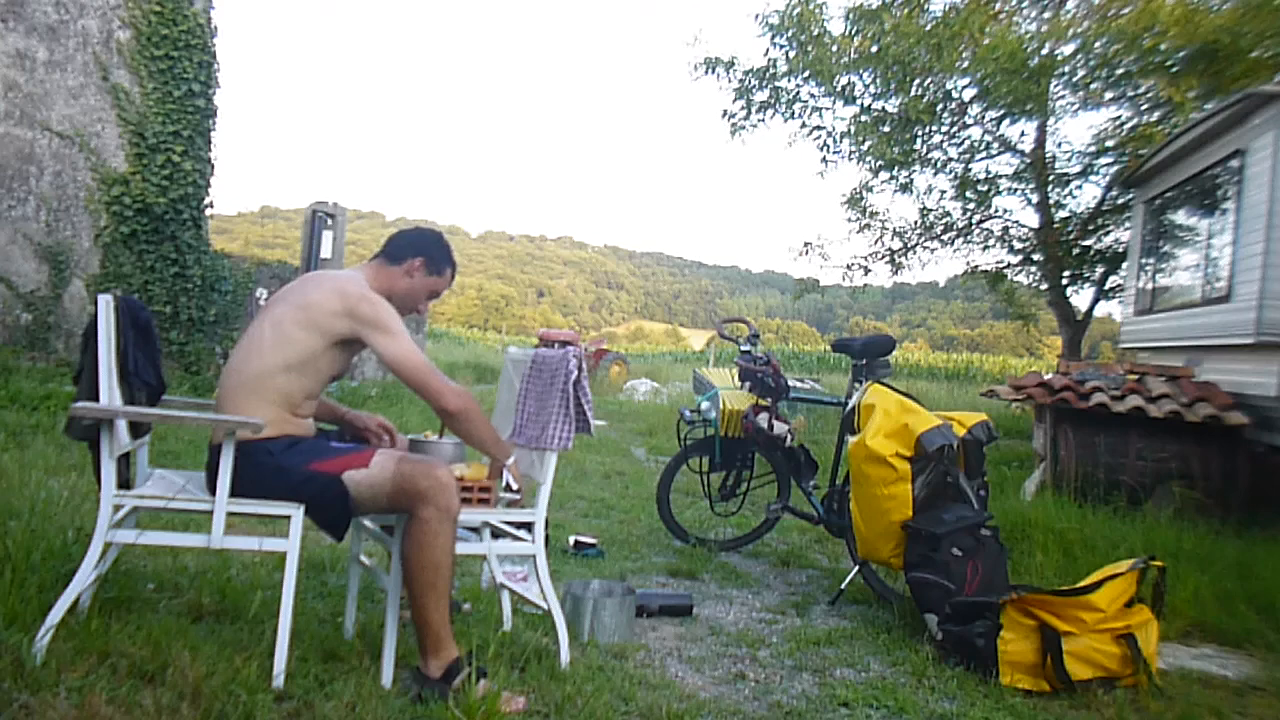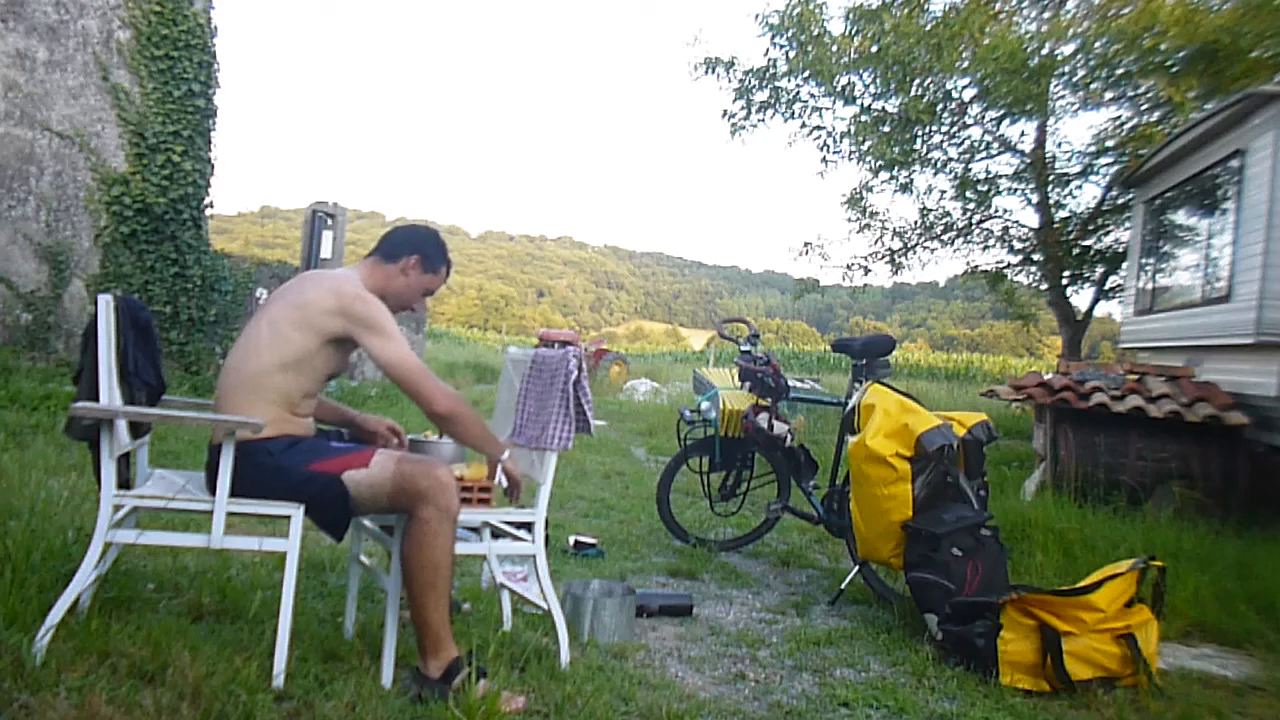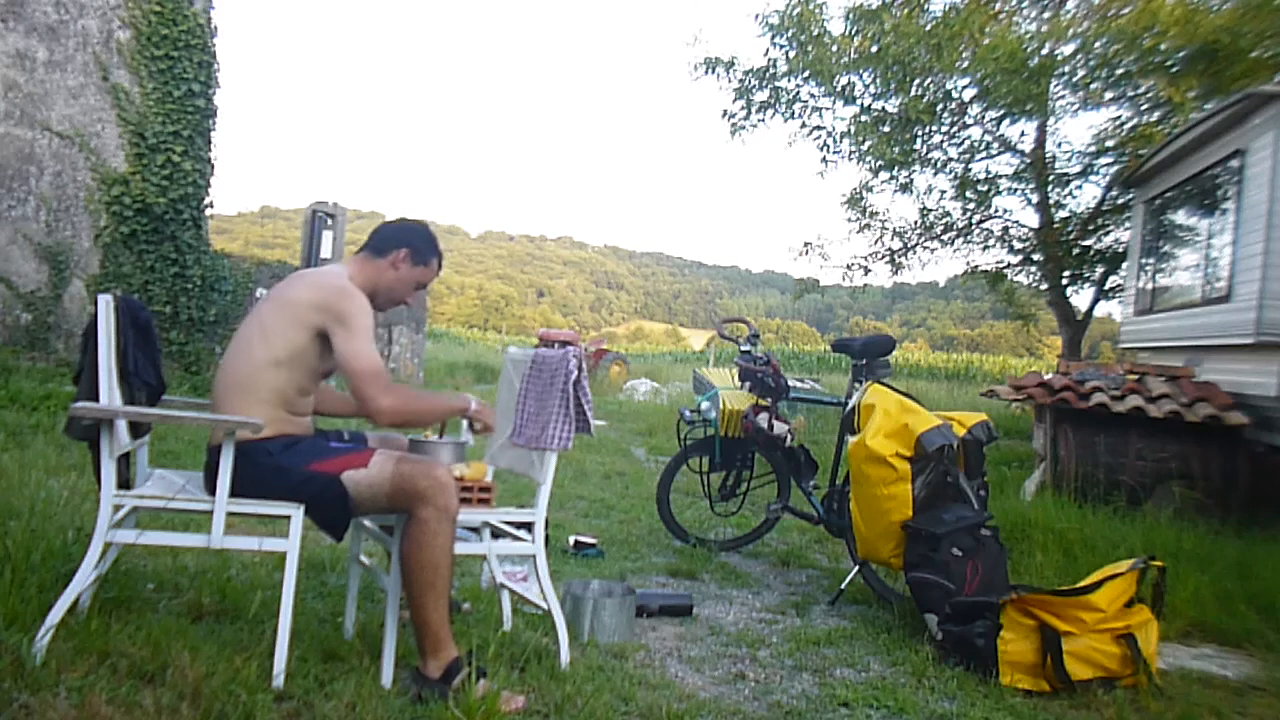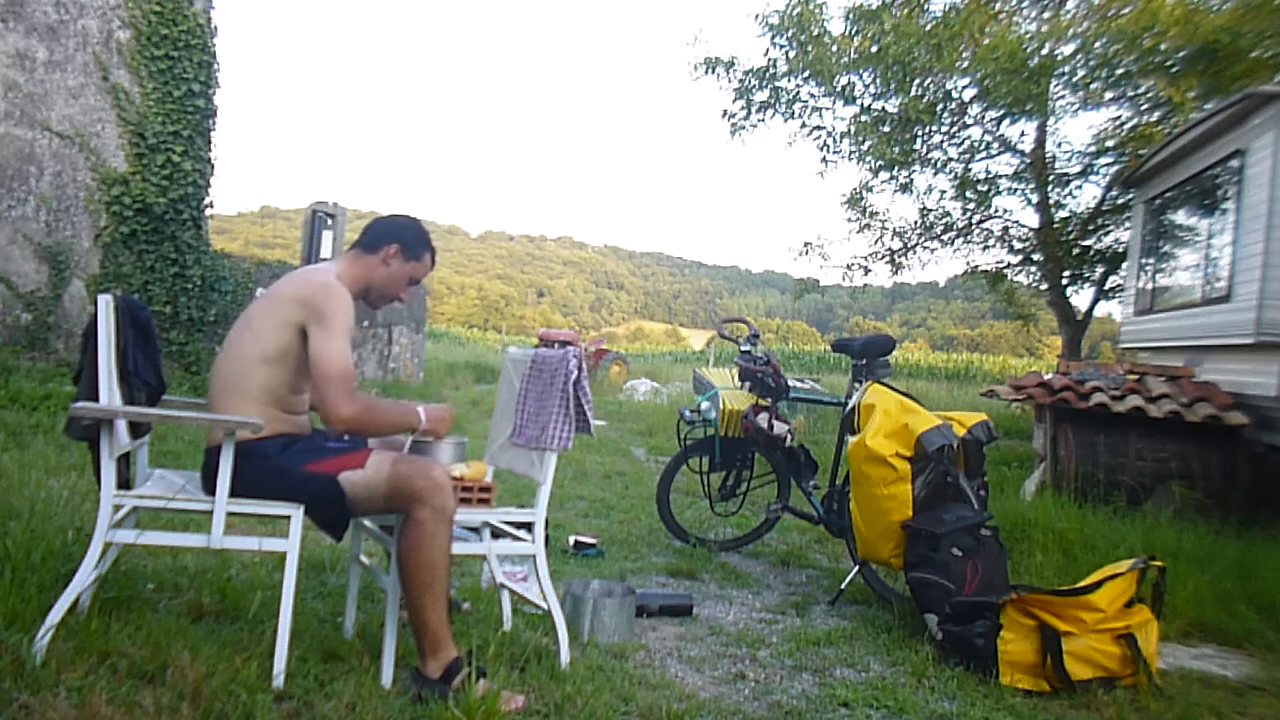
dt=0.3s
person 1, frame 1
left shoulder: (326, 286)
right shoulder: (362, 301)
right elbow: (449, 400)
left wrist: (346, 417)
right wrist: (504, 458)
left hip: (262, 447)
right hip: (264, 456)
left knee: (407, 456)
right knee: (433, 485)
left ankle: (427, 594)
right ankle: (440, 669)
person 1, frame 2
left shoulder: (320, 286)
right shoulder: (356, 302)
right elbow: (439, 402)
left wrist: (354, 420)
right wrist: (499, 453)
left hip: (259, 447)
right hip: (262, 457)
left knee: (405, 457)
right knee: (433, 484)
left ankle: (426, 595)
right ankle: (439, 669)
person 1, frame 3
left shoulder: (317, 284)
right shoulder: (342, 296)
right elbow: (387, 405)
left wrist: (369, 407)
right wrist: (464, 404)
left hip: (264, 447)
right hip: (261, 458)
left knee: (404, 450)
right knee: (432, 484)
left ankle: (426, 594)
right ankle: (439, 669)
person 1, frame 4
left shoulder: (314, 284)
right shoulder: (329, 294)
right elbow: (342, 412)
left wrist: (405, 417)
right wrist: (420, 416)
left hip: (265, 447)
right hip: (256, 457)
left knee: (404, 458)
right knee: (429, 485)
left ankle: (426, 596)
right ankle: (439, 670)
